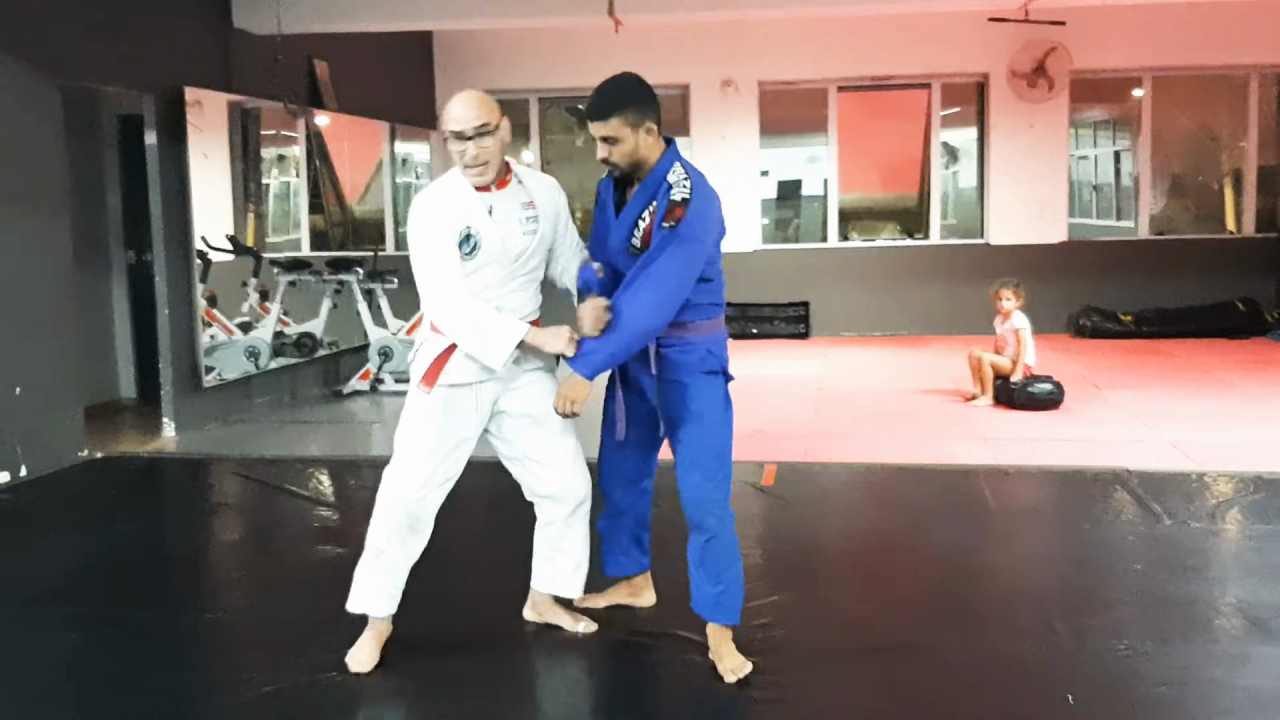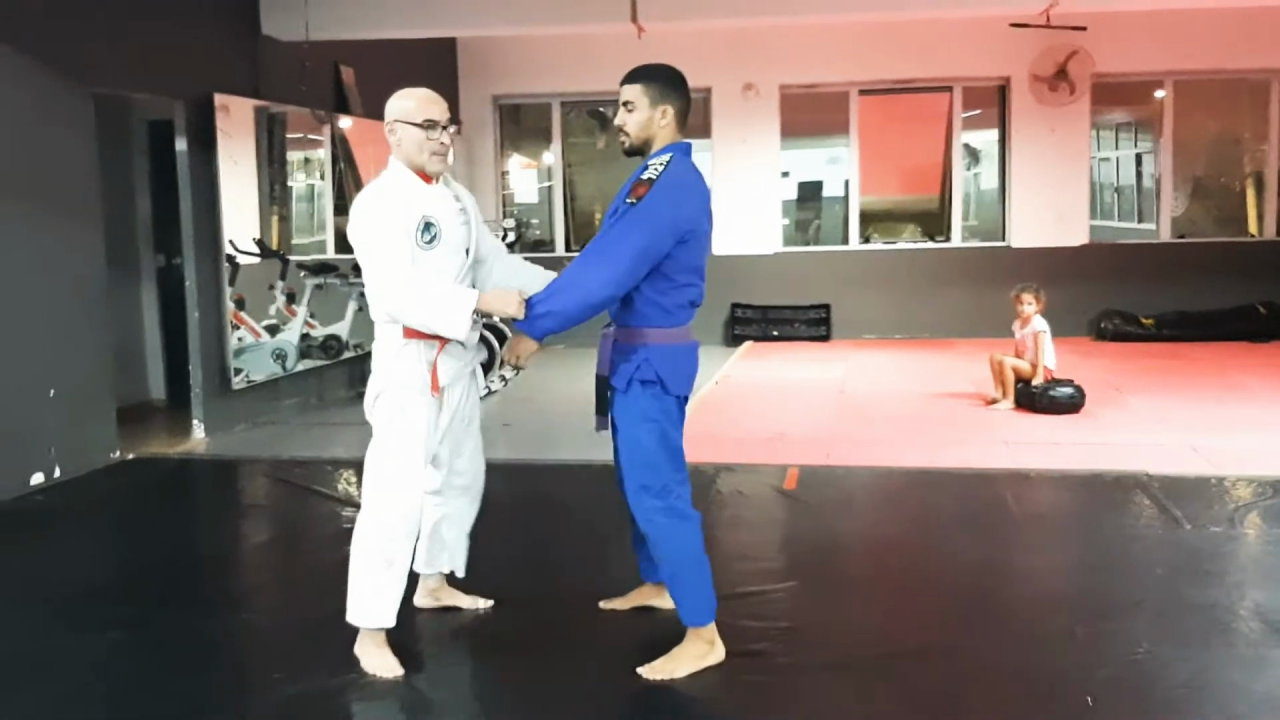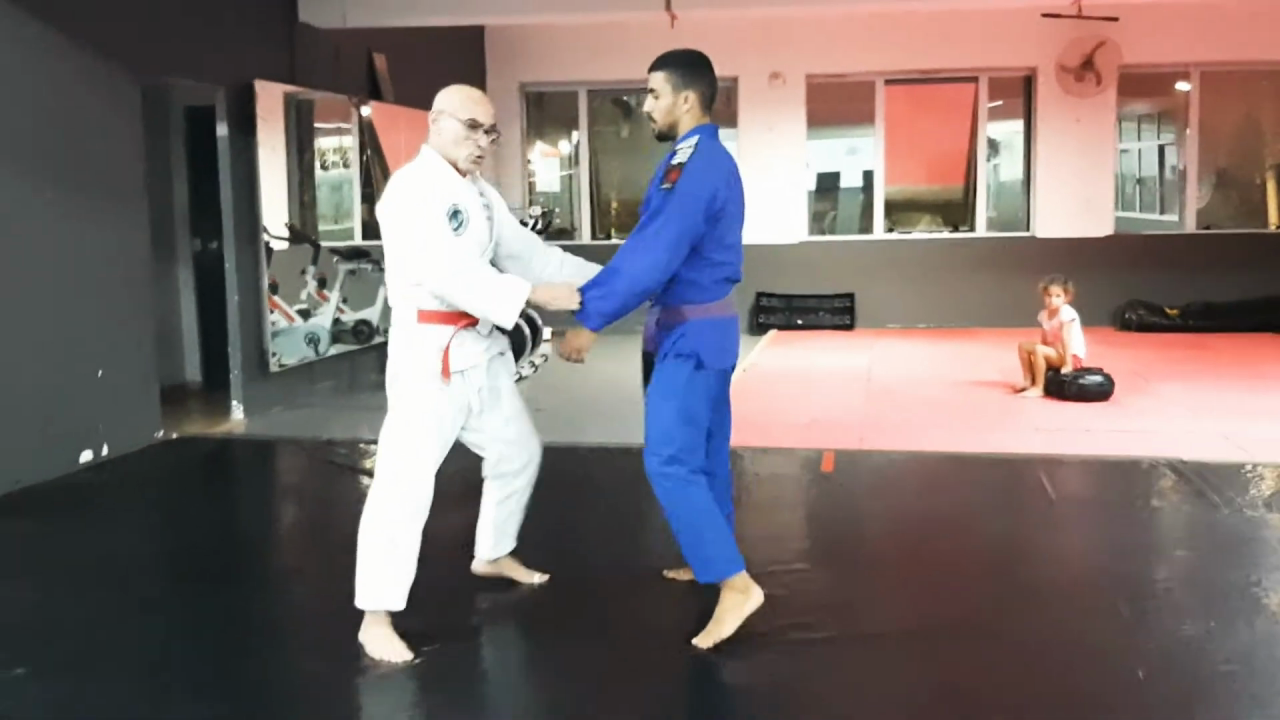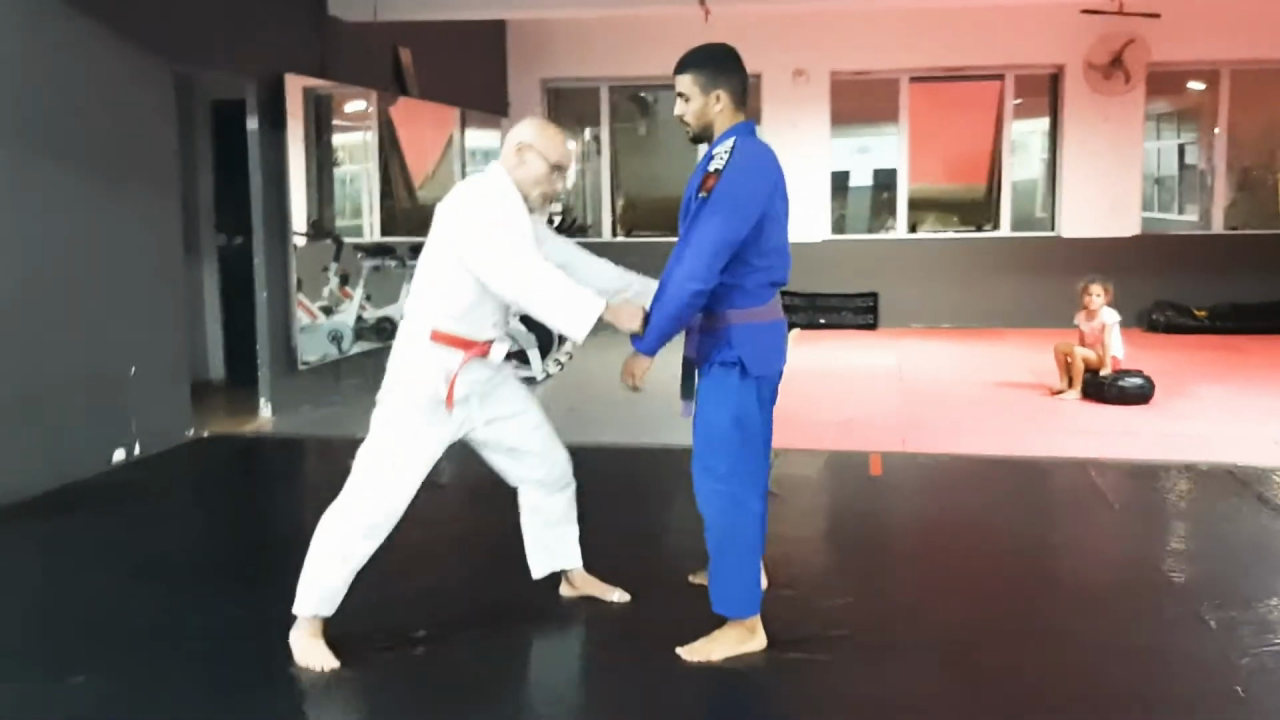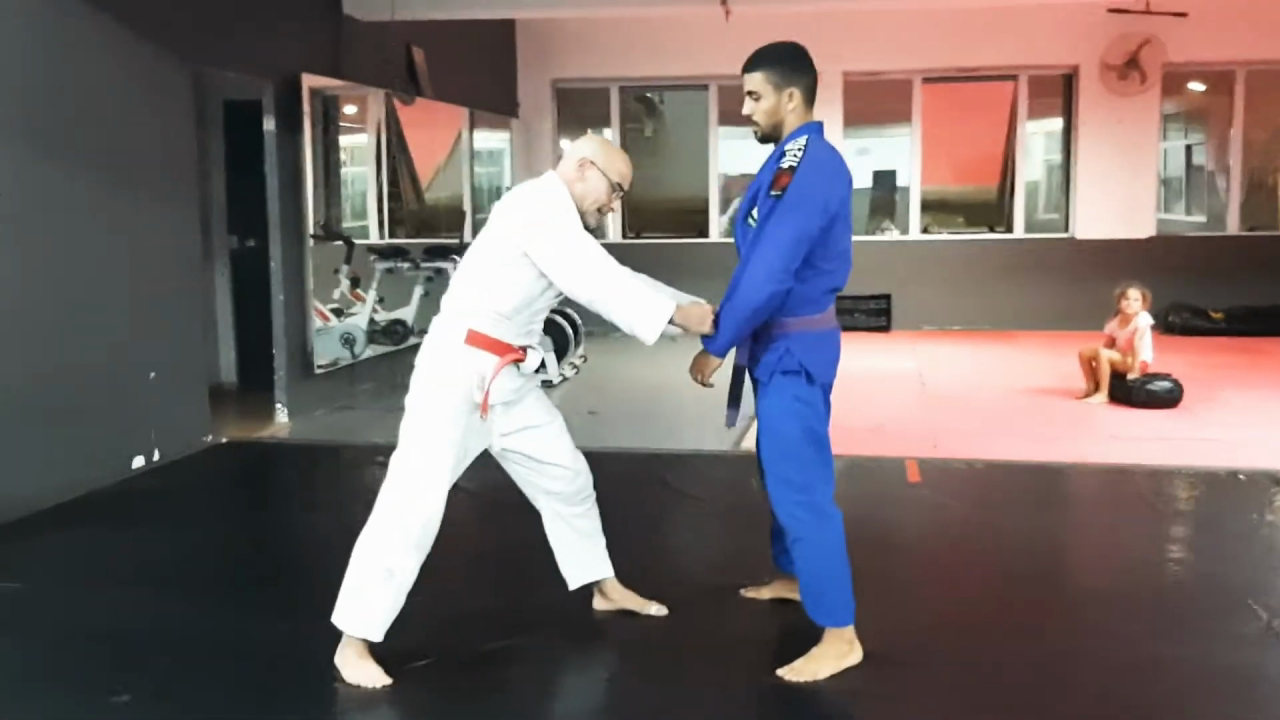
dt=0.7s
person 1, frame 1
left shoulder: (689, 199)
right shoulder: (613, 185)
left elbow: (653, 298)
right elbow: (605, 261)
left wrist: (584, 368)
right wrist: (591, 304)
left hip: (690, 356)
right hip: (636, 351)
left knee: (703, 494)
right knee: (621, 472)
left ankle: (719, 630)
right ankle: (633, 579)
person 1, frame 2
left shoulder: (663, 184)
right shoulder: (677, 179)
left elbow: (605, 270)
left wrist: (532, 326)
right wrist: (546, 308)
left hip: (649, 357)
right hip: (654, 350)
left knee: (658, 492)
right knee: (645, 481)
left ankle: (703, 635)
right ankle: (660, 583)
person 1, frame 3
left shoulder: (691, 165)
right shoulder: (712, 160)
left elbow: (651, 257)
left wrist: (588, 319)
right wrist: (595, 294)
left hip: (690, 333)
right hip: (705, 325)
left knee: (670, 462)
right knee: (706, 453)
left ankle: (735, 584)
right ankle: (716, 561)
person 1, frame 4
left shoulder: (733, 168)
right shoulder: (747, 156)
left elbow: (695, 270)
left wrist: (645, 345)
right wrist: (655, 321)
left hip: (738, 338)
right hip: (745, 330)
left knee: (723, 476)
right knee: (741, 463)
left ankle: (743, 623)
right ankle: (746, 564)
person 1, frame 5
left shoulder: (807, 167)
right shoulder: (799, 161)
left elbow: (766, 274)
left wrist: (715, 345)
right wrist: (729, 334)
left hip: (793, 347)
right hip: (783, 343)
left knee: (801, 486)
right knee: (781, 474)
left ankle: (840, 636)
right ankle: (795, 576)
person 2, frame 1
left shoulder: (545, 192)
right shoulder: (432, 207)
left elbow: (569, 259)
right elbow: (447, 306)
right wrist: (531, 335)
left hip: (523, 369)
right hip: (452, 364)
left knee: (568, 483)
right knee: (409, 491)
left ankle: (543, 597)
right ankle: (379, 618)
person 2, frame 2
left shoulder: (456, 198)
right shoulder: (379, 202)
left elbow: (495, 264)
right elbow: (400, 295)
right wrist: (482, 303)
left hip: (456, 360)
right hip: (408, 364)
left knee: (460, 480)
right knee: (396, 495)
left ankle: (432, 582)
right ankle: (371, 630)
person 2, frame 3
left shoulder: (481, 195)
right shoulder: (411, 187)
left elbow: (529, 251)
right elbow: (446, 274)
right wrist: (533, 293)
left hip: (480, 348)
right hip: (427, 353)
left knee: (516, 454)
right knee: (407, 480)
left ankle: (492, 554)
right ankle: (376, 617)
person 2, frame 4
left shoulder: (519, 219)
right shoulder: (474, 205)
left elbow: (575, 265)
right elbow: (525, 283)
left wrist: (656, 292)
right wrist: (606, 310)
left hip: (483, 372)
right hip: (428, 368)
left knee: (546, 465)
right knee: (380, 491)
left ankle: (572, 574)
right ankle: (308, 621)
person 2, frame 5
left shoulder: (561, 223)
right shoulder: (537, 205)
left elbow: (615, 279)
right elbow: (592, 284)
left wrist: (697, 309)
right wrist: (676, 312)
left hip: (507, 375)
right hip: (458, 368)
left knee: (565, 476)
right knee: (415, 499)
left ankle: (605, 587)
right ankle: (354, 641)
